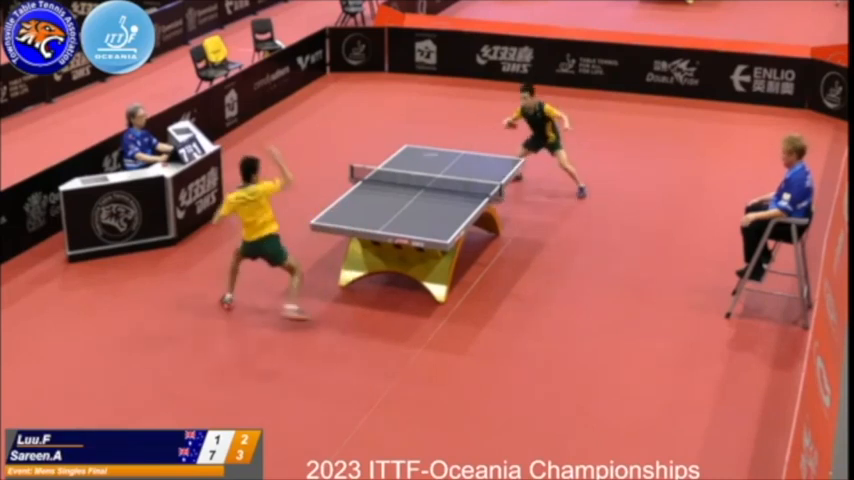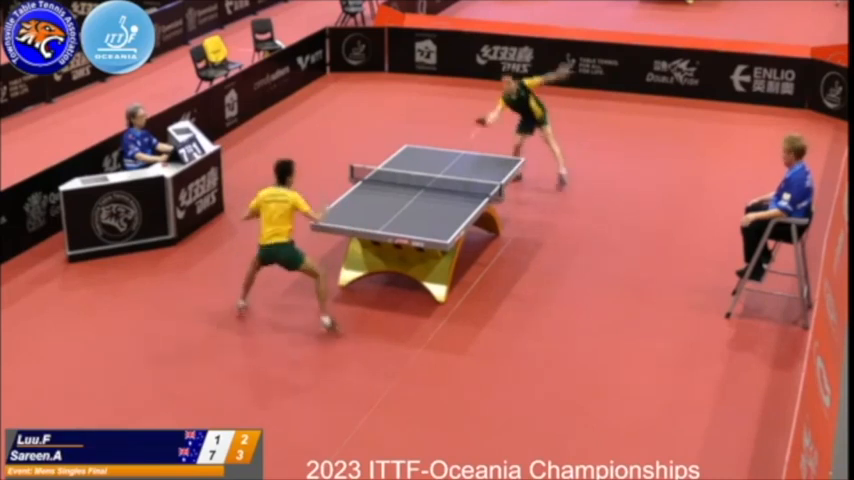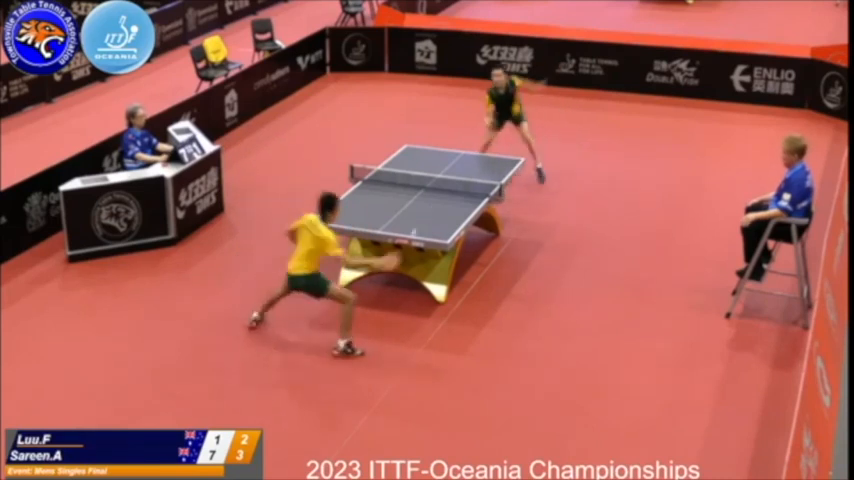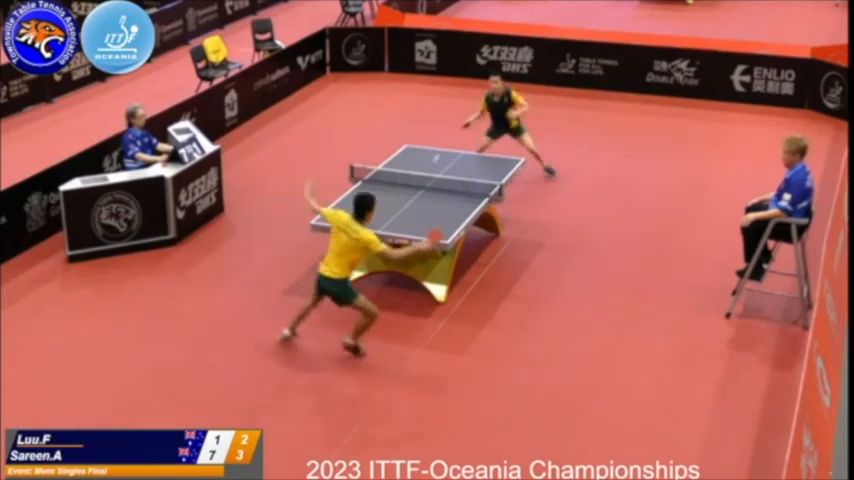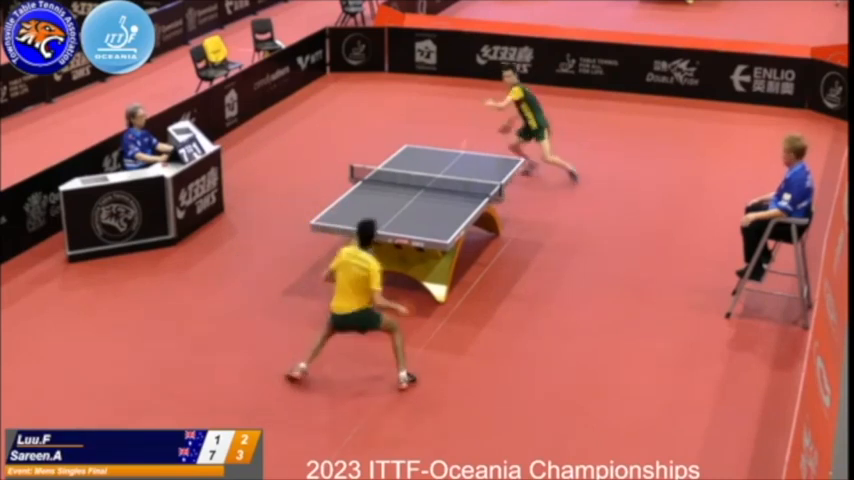
dt=0.3s
person 1, frame 1
left shoulder: (232, 199)
right shoulder: (263, 189)
left elbow: (215, 221)
right elbow: (288, 181)
right wrist: (278, 160)
left hip: (250, 242)
right hip: (269, 240)
left knee: (236, 256)
right knee: (297, 272)
left ankle: (228, 297)
right ankle: (291, 307)
person 1, frame 2
left shoulder: (263, 194)
right shoulder: (293, 197)
left elbow: (247, 216)
right elbow: (314, 218)
right wrist: (321, 212)
left hip: (266, 247)
right hip: (284, 247)
left knee: (254, 266)
right knee: (319, 275)
left ankle: (242, 302)
right ankle: (325, 319)
person 1, frame 3
left shoulder: (308, 219)
right shoulder: (326, 236)
left elbow: (290, 233)
right elbow: (349, 261)
right wrist: (377, 262)
left hip: (293, 273)
right hip: (308, 276)
left knee: (284, 291)
right knee: (350, 299)
left ankle: (257, 316)
right ankle: (342, 344)
person 1, frame 4
left shoulder: (340, 217)
right shoulder: (366, 237)
left elbow: (315, 208)
right elbow: (393, 255)
left wrist: (307, 193)
right wrist: (419, 247)
left hip: (322, 276)
right hip: (338, 281)
left knee: (313, 303)
right knee: (372, 314)
left ankle: (288, 332)
right ankle: (351, 342)
person 1, frame 5
left shoulder: (345, 253)
right shoulder: (372, 265)
left elbow: (326, 277)
right elbow: (378, 301)
right wrist: (397, 307)
left hip: (338, 312)
right hip: (360, 314)
left knee: (326, 336)
right knee: (395, 329)
left ankle: (301, 369)
right ankle: (403, 375)
person 2, frame 1
left shoulder: (797, 178)
right shoulder: (798, 170)
left elbow: (784, 211)
right elbow: (781, 194)
left wrist: (755, 216)
right wrist: (760, 199)
right hip: (791, 214)
left knee: (750, 226)
right knee: (751, 209)
left ankle: (756, 267)
right ankle: (764, 256)
person 2, frame 2
left shoulder: (797, 178)
right shoulder: (799, 170)
left elbow: (783, 211)
right elbow: (781, 194)
left wrist: (755, 216)
right wrist: (760, 199)
right hip: (791, 213)
left knee: (750, 226)
right knee: (751, 209)
left ankle: (756, 267)
right ankle: (764, 256)
person 2, frame 3
left shoulder: (797, 178)
right shoulder: (798, 170)
left elbow: (784, 211)
right elbow: (781, 194)
left wrist: (755, 216)
right wrist: (760, 199)
right hip: (792, 214)
left knee: (750, 226)
right knee: (751, 209)
left ankle: (756, 267)
right ankle: (764, 257)
person 2, frame 4
left shoulder: (798, 178)
right shoulder: (798, 170)
left elbow: (784, 211)
right elbow: (781, 194)
left wrist: (755, 216)
right wrist: (760, 199)
right hip: (791, 213)
left knee: (750, 226)
right knee: (751, 209)
left ankle: (756, 267)
right ankle: (764, 256)
person 2, frame 5
left shoulder: (797, 178)
right shoulder: (798, 170)
left elbow: (784, 211)
right elbow: (781, 194)
left wrist: (755, 216)
right wrist: (760, 199)
right hip: (791, 214)
left knee: (750, 226)
right knee: (751, 209)
left ankle: (756, 268)
right ankle: (764, 257)
person 3, frame 1
left shoulder: (544, 108)
right shoulder: (523, 109)
left elbow: (562, 117)
right elbow: (511, 119)
left wrist: (566, 124)
right wrist: (508, 122)
left hip: (552, 138)
right hip: (537, 137)
left knee: (563, 164)
right knee: (519, 157)
left ankle: (581, 186)
person 3, frame 2
left shoulder: (523, 85)
right shoulder: (504, 98)
left elbow: (542, 80)
right elbow: (496, 113)
left wrist: (559, 75)
right wrist: (488, 121)
left hip: (539, 115)
right hip: (526, 118)
left knee: (550, 141)
right knee: (517, 145)
left ankle: (562, 172)
person 3, frame 3
left shoulder: (512, 82)
right shoulder: (491, 92)
left elbow: (523, 82)
right elbow: (488, 112)
left wrist: (535, 85)
right wrist: (488, 122)
left hip: (515, 112)
right hip: (499, 115)
left knee: (527, 139)
right knee: (488, 141)
left ankle: (538, 167)
person 3, frame 4
left shoulder: (511, 94)
right shoulder: (487, 97)
left elbow: (525, 106)
right elbow: (482, 112)
left wrist: (517, 113)
right wrist: (472, 119)
left hip: (513, 124)
right hip: (498, 125)
left knee: (531, 148)
right knee: (482, 149)
left ankle: (544, 166)
person 3, frame 5
left shoulder: (517, 89)
right shoulder: (518, 90)
left elbow: (502, 106)
left wrist: (492, 103)
right wrist: (512, 120)
left hip: (540, 125)
right hip: (530, 126)
left knee: (547, 158)
right knee: (513, 146)
left ankle: (570, 169)
right ankle: (530, 163)
